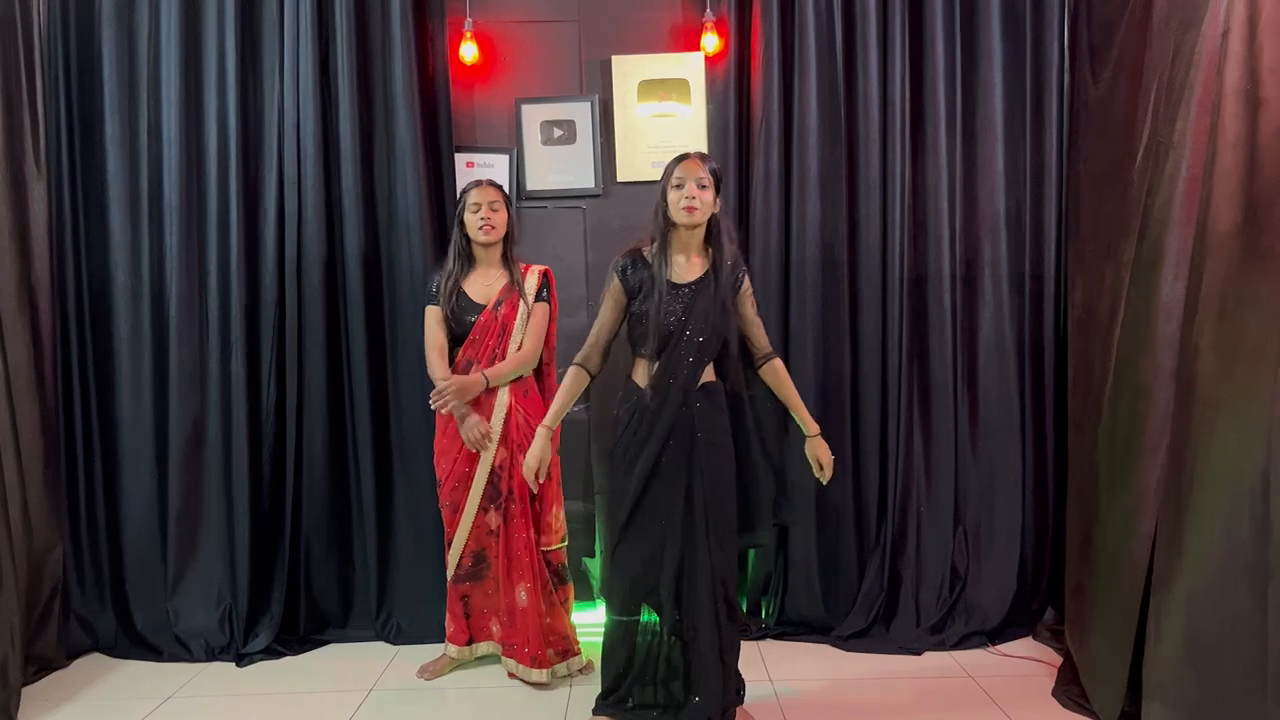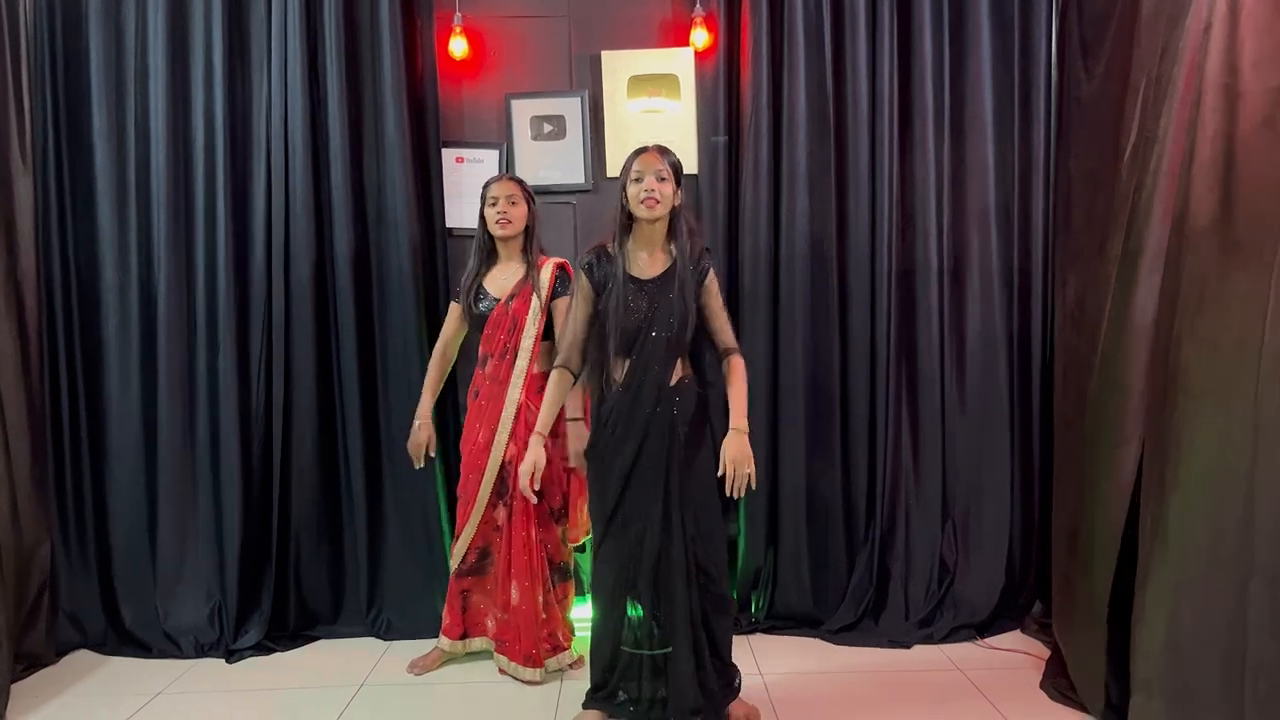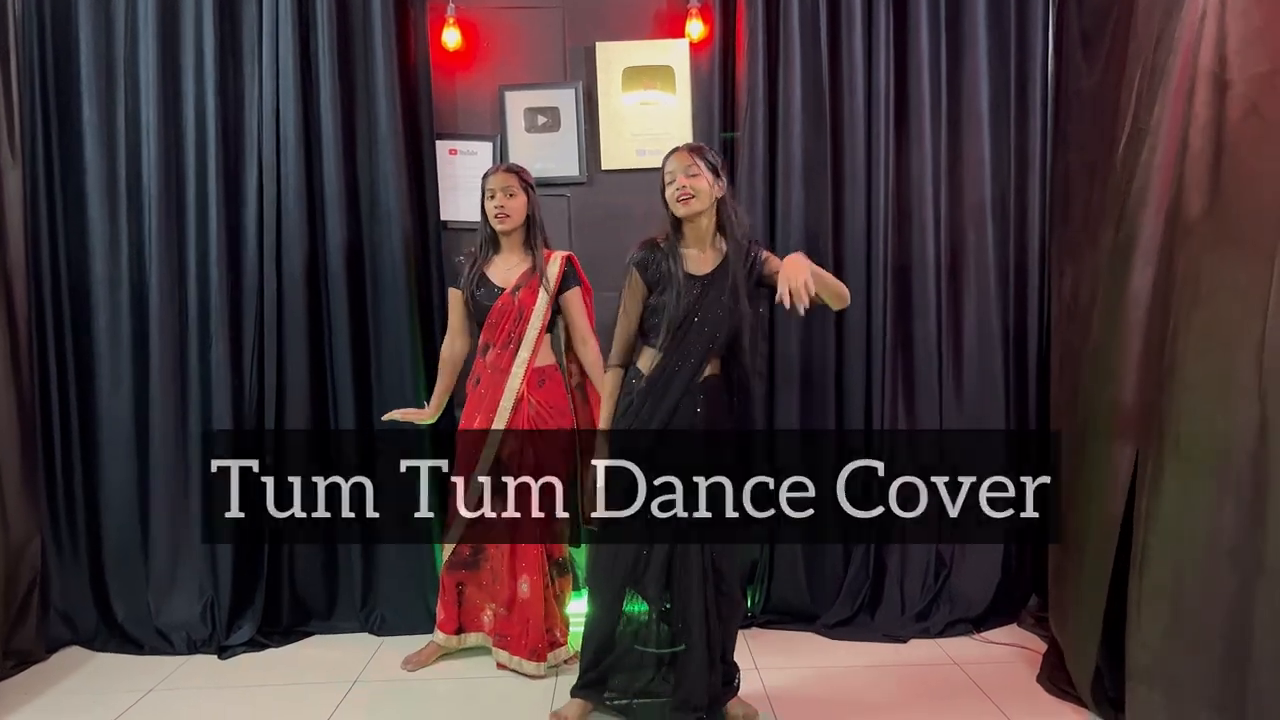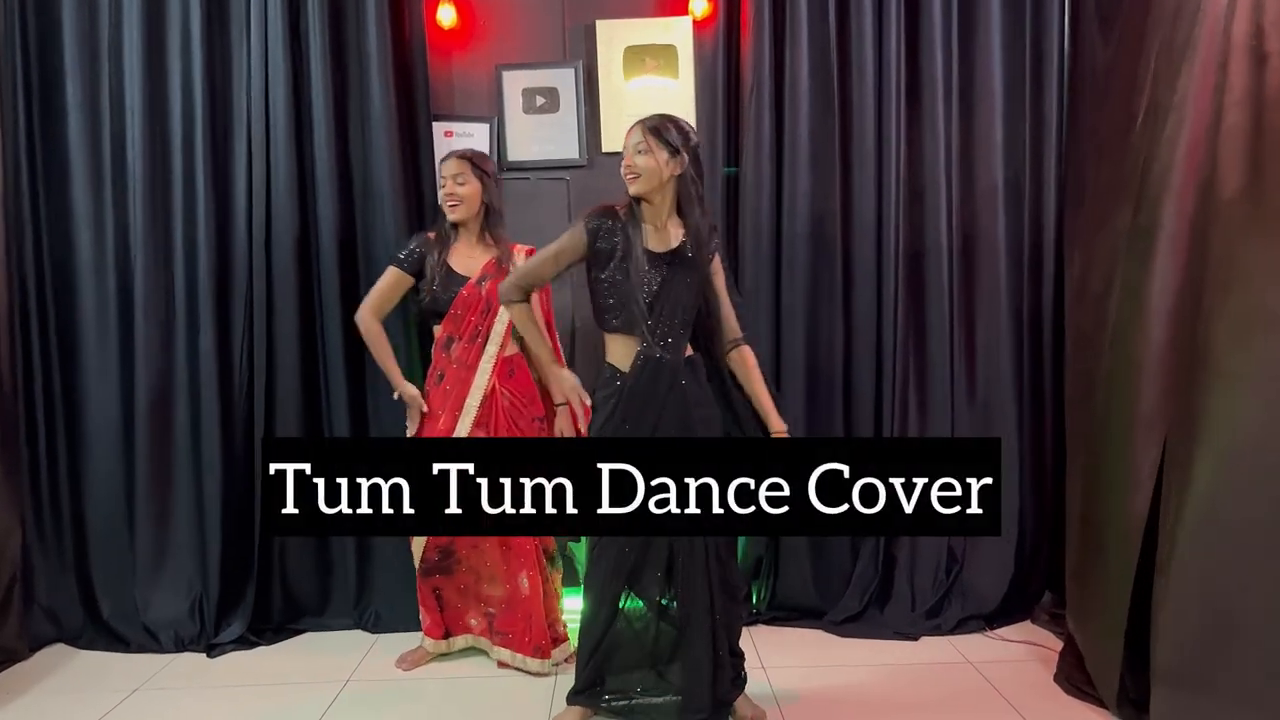
dt=0.4s
person 1, frame 1
left shoulder: (730, 272)
right shoulder: (633, 267)
left elbow: (763, 356)
right elbow: (590, 356)
left wrist: (810, 430)
right wrist: (547, 428)
left hip: (703, 423)
right hip: (643, 423)
left knee: (708, 558)
right knee: (636, 557)
person 1, frame 2
left shoulder: (696, 265)
right shoulder: (598, 265)
left elbow: (729, 353)
right elbow: (569, 359)
left wrist: (738, 429)
right wrist: (538, 437)
left hip: (681, 419)
right hip: (619, 422)
left knee: (698, 554)
right knee: (621, 555)
person 1, frame 3
left shoulder: (746, 258)
right shoulder: (650, 258)
left elbow: (839, 299)
right elbow: (618, 356)
left wrist: (800, 265)
left hip: (705, 416)
right hip: (643, 413)
left knee: (708, 552)
right knee: (621, 551)
person 1, frame 4
left shoulder: (701, 242)
right shoulder: (601, 228)
left elbow: (730, 340)
right elbow: (512, 288)
left wrist: (773, 422)
right wrist: (552, 371)
left hip: (689, 401)
right hip: (624, 404)
left knee: (705, 545)
right knee: (620, 547)
person 2, frame 1
left shoulder: (534, 281)
right shoulder: (445, 283)
left elbow: (530, 355)
right elbow: (437, 358)
left wrist: (480, 380)
right wrist: (465, 414)
left hip: (518, 415)
right hip: (462, 418)
left knee: (526, 529)
right knee: (465, 530)
left ankle: (541, 645)
right ankle: (463, 640)
person 2, frame 2
left shoulder: (553, 273)
right shoulder: (473, 277)
right elbow: (444, 351)
left wrist: (575, 419)
right wrist: (423, 415)
left hip: (538, 408)
right hip: (485, 410)
left knee: (538, 525)
right knee: (477, 522)
left ankle: (539, 641)
right ankle: (458, 634)
person 2, frame 3
left shoulder: (557, 267)
right shoulder: (470, 268)
left elbow: (584, 342)
right elbow: (456, 342)
right wrist: (433, 407)
left hip: (541, 401)
right hip: (484, 401)
right knee: (470, 513)
left ankle: (536, 636)
right ankle: (450, 630)
person 2, frame 4
left shoulder: (517, 260)
right shoulder: (422, 252)
left elbow: (537, 336)
right elbow: (367, 316)
left wrist: (562, 404)
right wrist: (401, 385)
left hip: (512, 396)
right hip: (446, 397)
left ankle: (534, 634)
right ankle: (441, 631)
